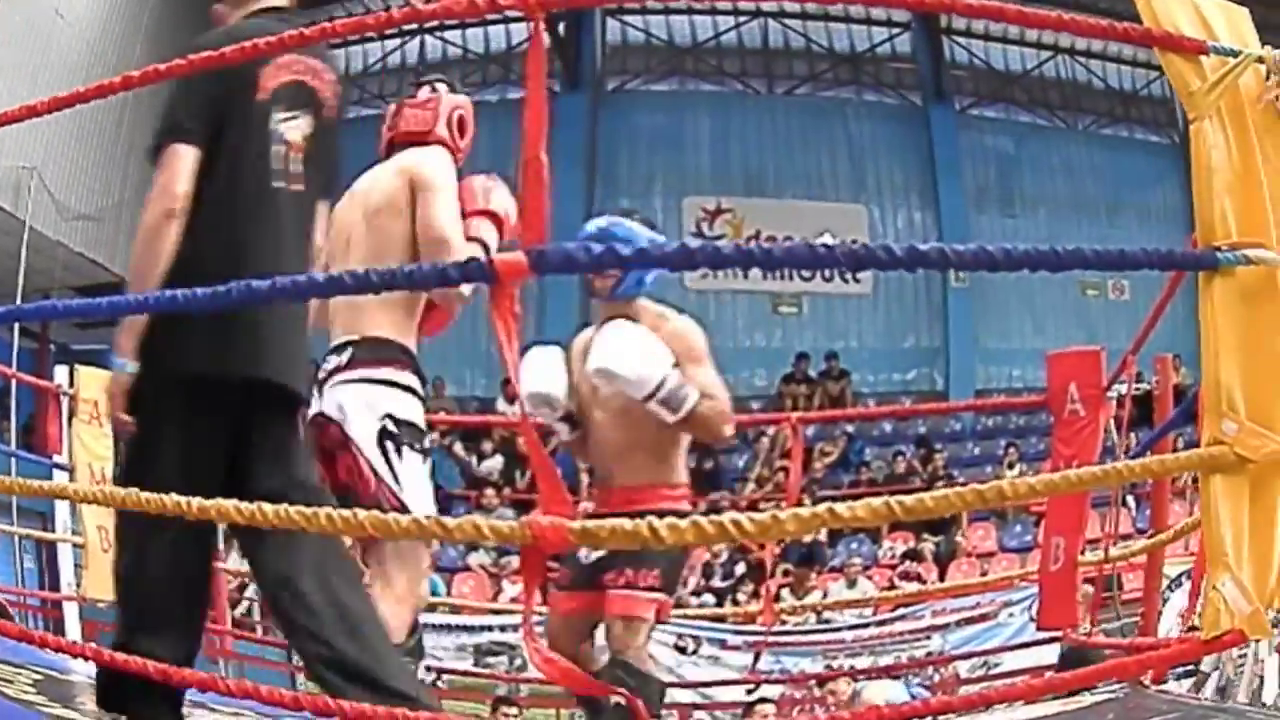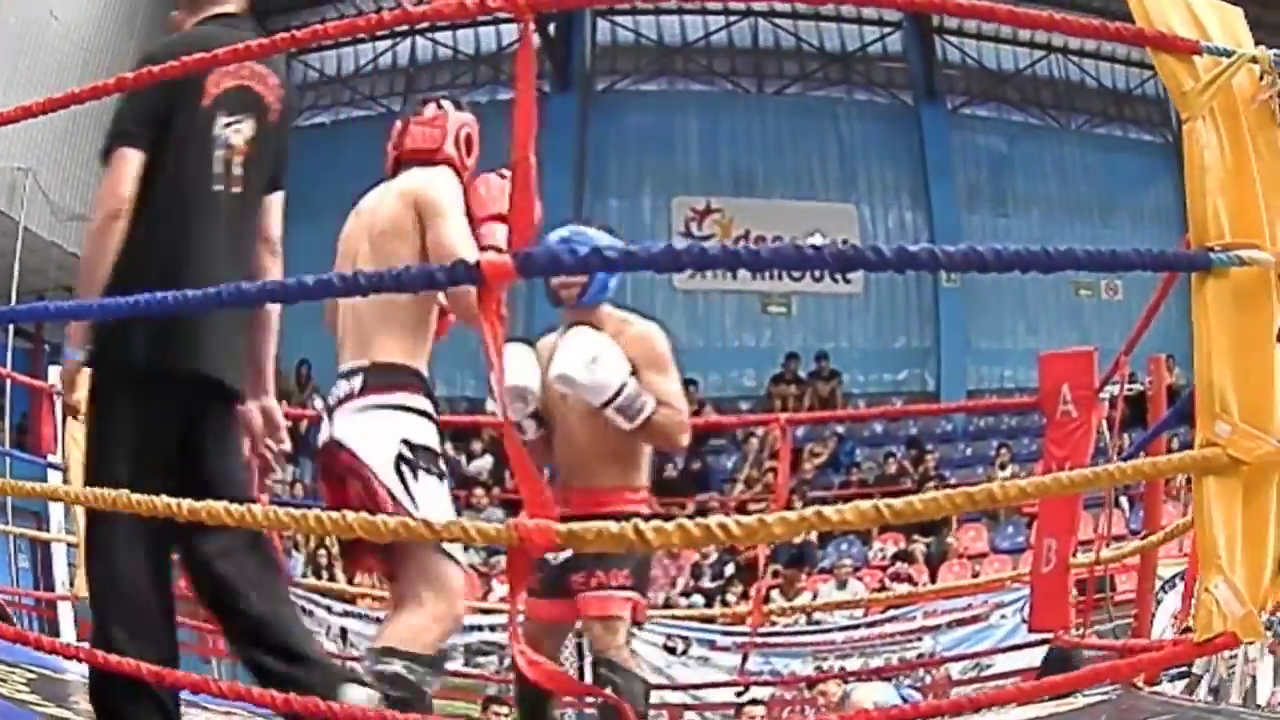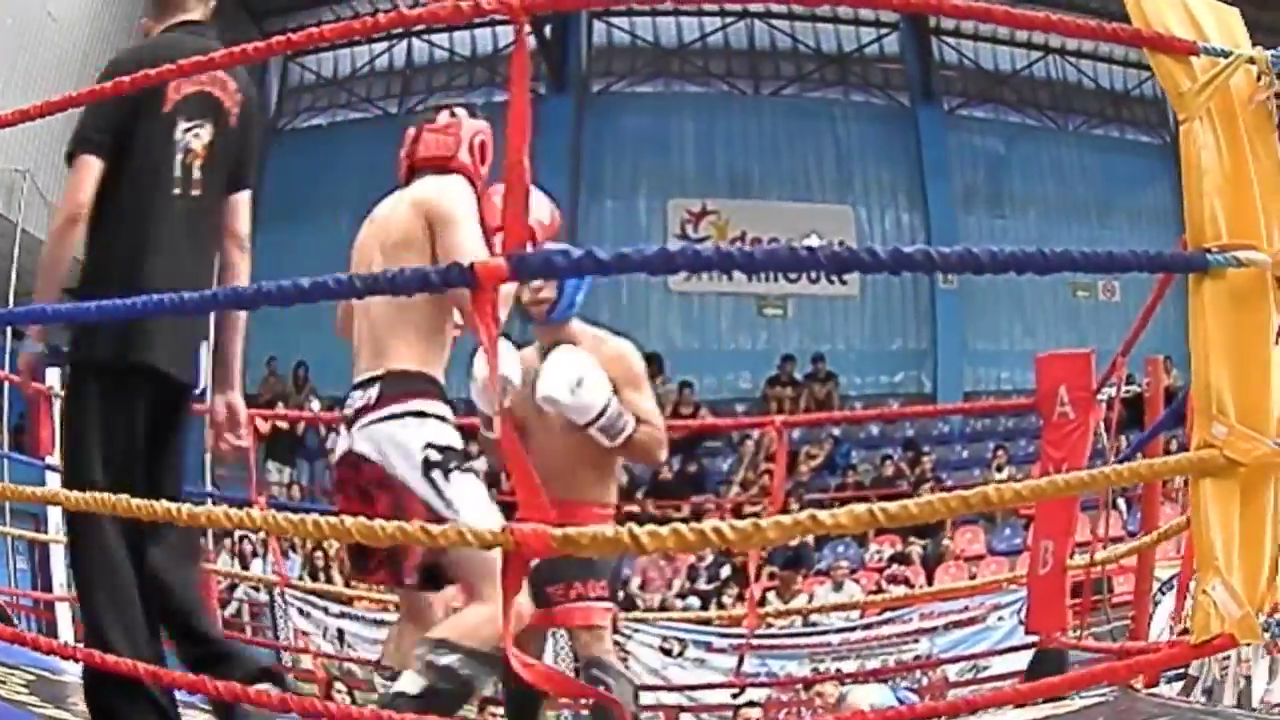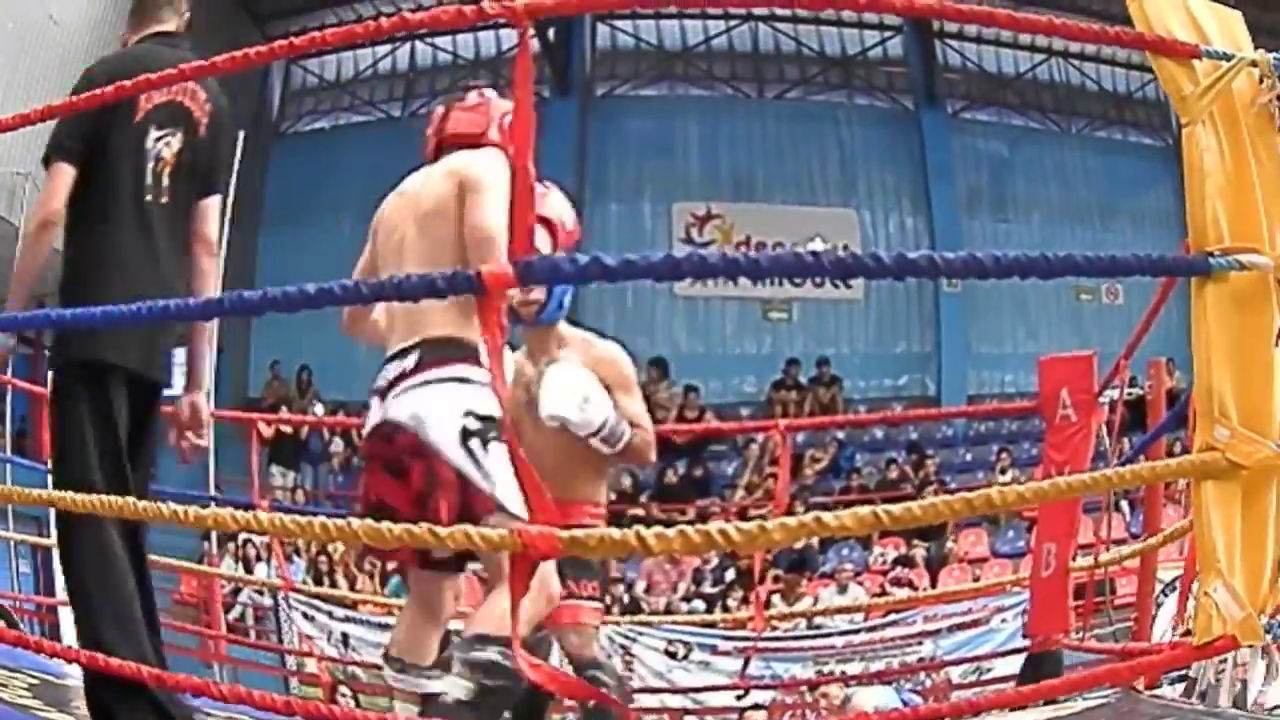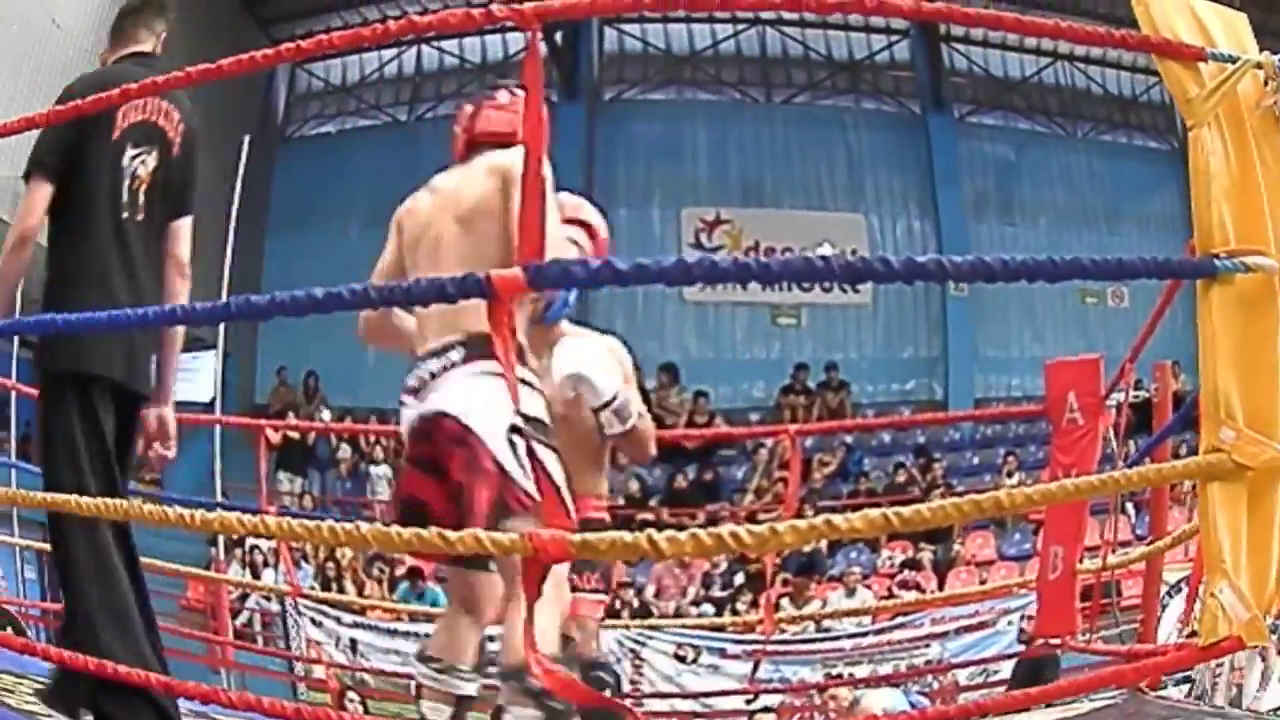
dt=0.1s
person 1, frame 1
right shoulder: (325, 76)
left elbow: (171, 200)
left wrist: (126, 345)
left hip: (197, 347)
right hip: (277, 353)
left knee: (161, 540)
right knee: (296, 555)
person 1, frame 2
left shoulder: (167, 62)
right shoulder: (276, 87)
left elbow: (117, 202)
left wrist: (78, 336)
right wrist: (261, 382)
left hip: (149, 337)
right hip: (221, 346)
left knee: (123, 533)
right knee: (222, 540)
person 1, frame 3
left shoulder: (133, 68)
right shoulder: (241, 90)
left elbow: (77, 206)
left wrist: (35, 331)
right wrist: (230, 379)
left hip: (114, 334)
right hip: (178, 346)
left knee: (104, 532)
right knee: (158, 532)
person 1, frame 4
left shoulder: (106, 78)
right shoulder: (211, 102)
right wrist: (197, 382)
left hip: (94, 332)
right hip: (155, 345)
left knee: (95, 527)
right knee: (121, 520)
person 1, frame 5
left shoulder: (86, 95)
right shoulder: (184, 121)
right wrist: (164, 395)
left hip: (77, 344)
right hip: (134, 354)
left knee: (88, 533)
right knee: (103, 527)
person 2, frame 1
left shoulder: (354, 194)
right shoulder: (426, 166)
left elbow: (321, 313)
right elbow: (454, 285)
right wrist: (487, 226)
left hip: (334, 384)
right hip: (378, 391)
left knee: (391, 568)
right knee: (401, 578)
person 2, frame 2
left shoulder: (363, 208)
right shoulder: (435, 183)
right elbow: (472, 299)
right wrist: (496, 229)
left hip: (346, 414)
right hip: (390, 411)
left knee: (416, 596)
right knee: (442, 602)
person 2, frame 3
left shoulder: (377, 217)
right shoulder: (448, 192)
left hip: (360, 423)
right hip: (408, 418)
left knee: (419, 610)
right knee: (501, 604)
person 2, frame 4
left shoulder: (396, 202)
right shoulder: (485, 166)
left elbow: (355, 315)
left hip: (392, 402)
right hip: (450, 393)
left knee: (431, 596)
right knee: (530, 582)
person 2, frame 5
left shoulder: (418, 202)
right shoulder: (519, 163)
left elbow: (373, 323)
right wrist: (576, 236)
left hip: (426, 397)
right hip: (486, 388)
left knee: (472, 598)
person 3, frame 1
left shoulder: (675, 332)
right shoulder: (583, 346)
left elbow: (720, 425)
left wrist: (657, 385)
right wrist: (557, 414)
left hip: (657, 511)
right hip: (606, 511)
left knee: (627, 642)
right knee: (563, 639)
person 3, frame 2
left shoulder: (640, 337)
right shoulder: (544, 350)
left elbow: (677, 434)
left wrist: (613, 390)
right wrist: (521, 410)
left hip: (619, 512)
right hip: (563, 513)
left knee: (609, 643)
right knee: (536, 646)
person 3, frame 3
left shoulder: (613, 355)
right shoulder: (518, 365)
left elbow: (655, 448)
left wrist: (595, 410)
right wrist: (494, 411)
left hip: (588, 526)
left knee: (593, 648)
right knee: (518, 653)
person 3, frame 4
left shoulder: (603, 358)
right shoulder: (505, 368)
left elbow: (646, 451)
left wrist: (596, 423)
left hip: (576, 524)
left knee: (577, 642)
person 3, frame 5
left shoulder: (603, 352)
left elbow: (644, 447)
left wrist: (607, 398)
left hip: (582, 520)
left knee: (580, 638)
right knee: (534, 642)
